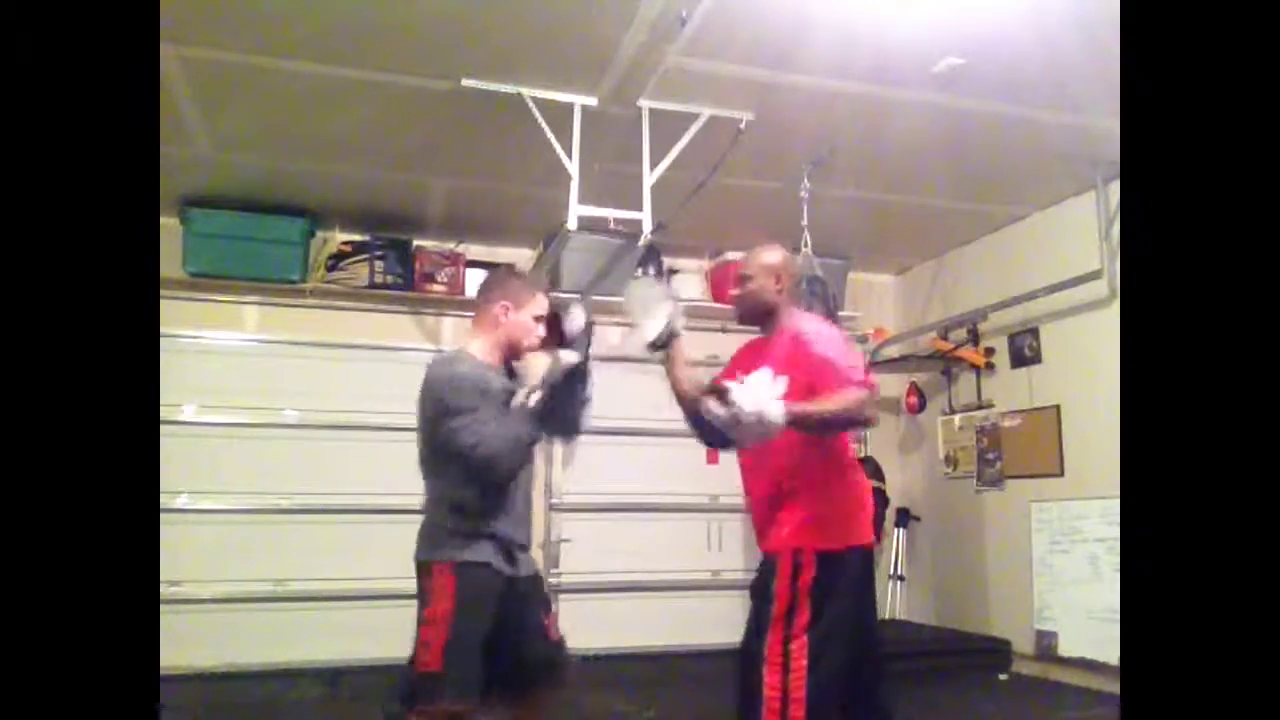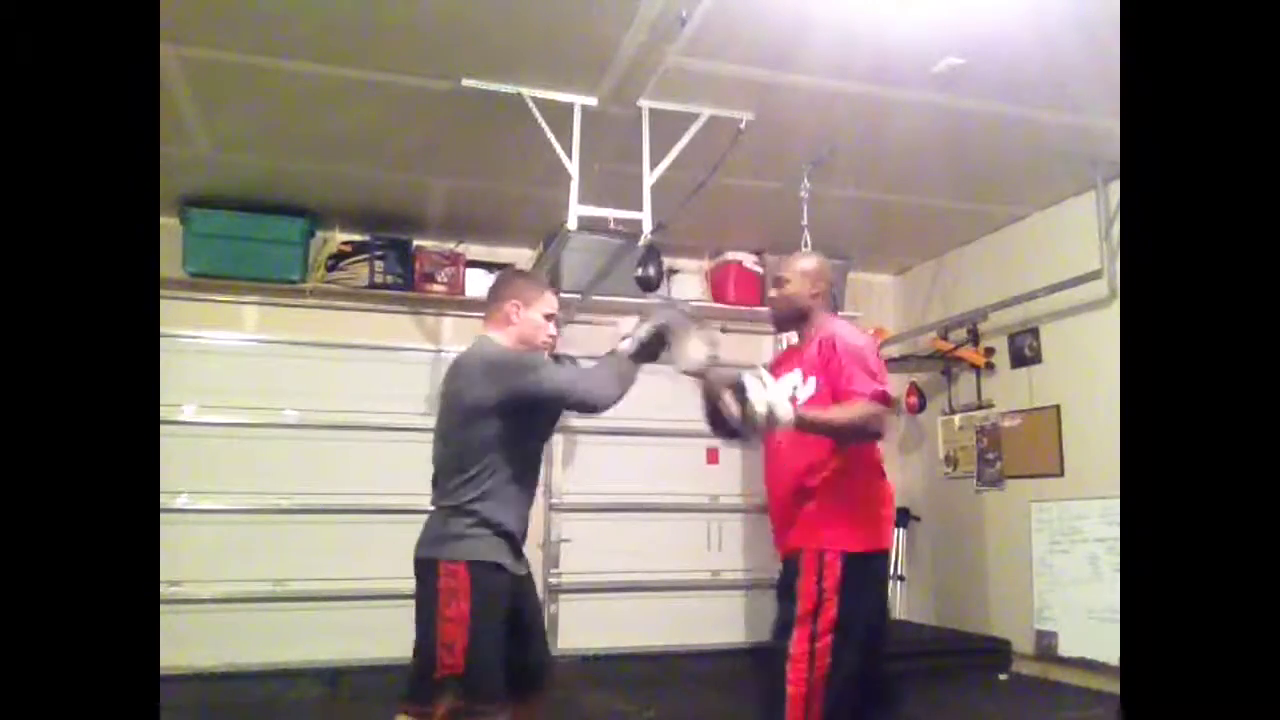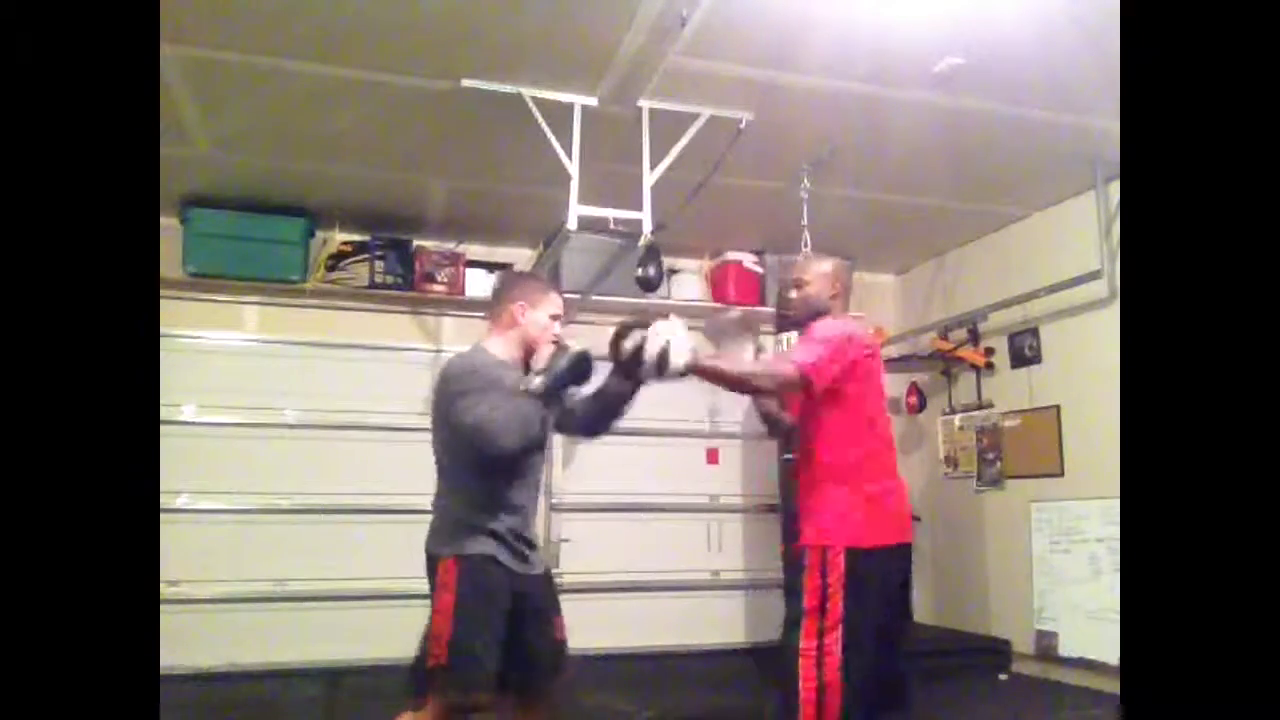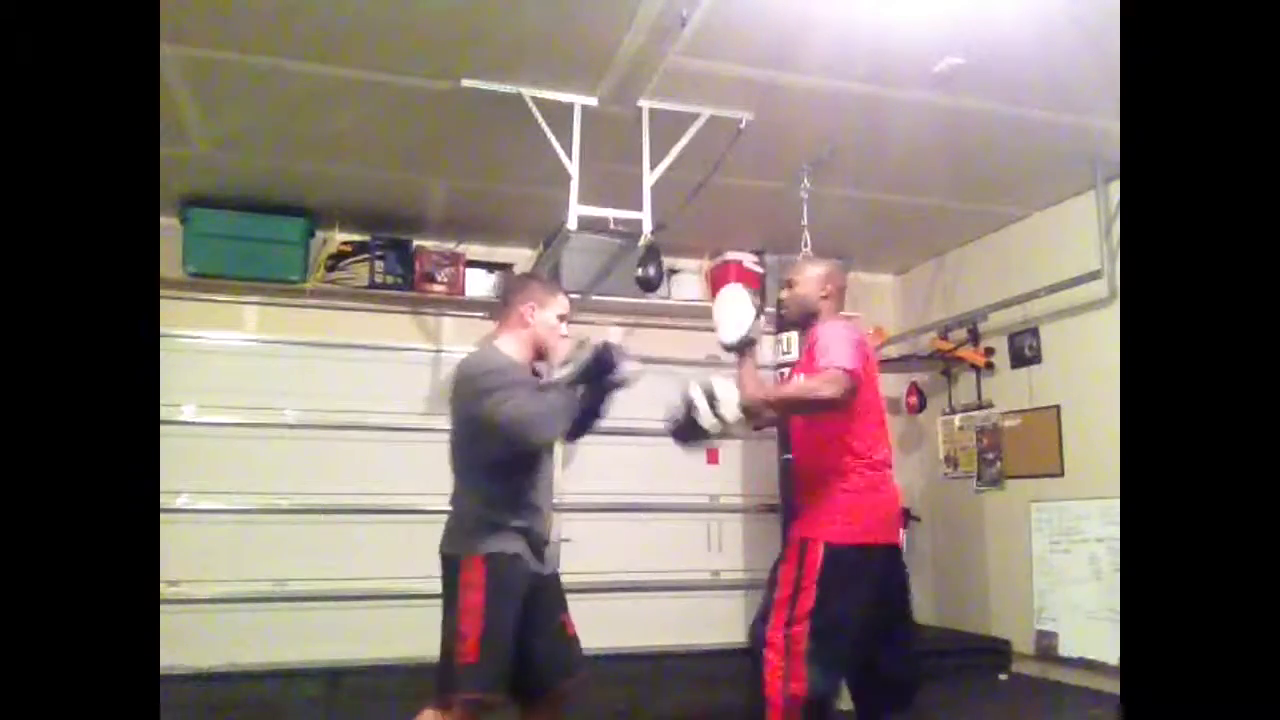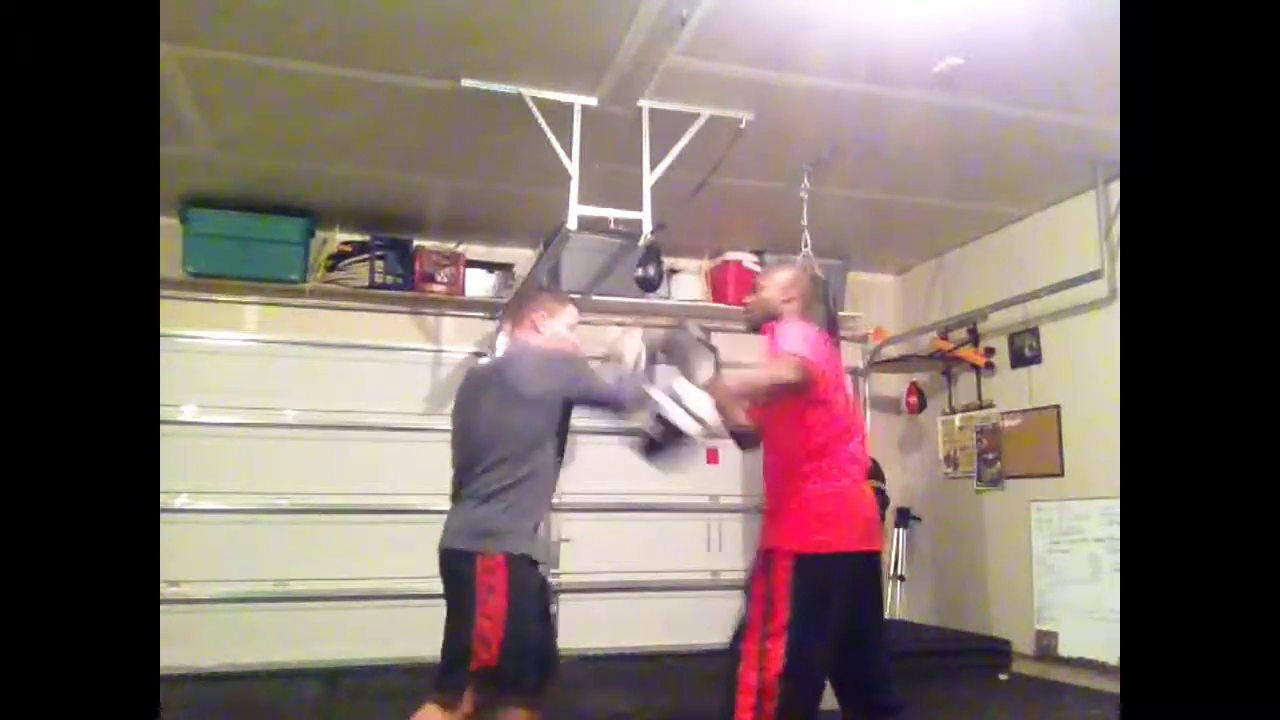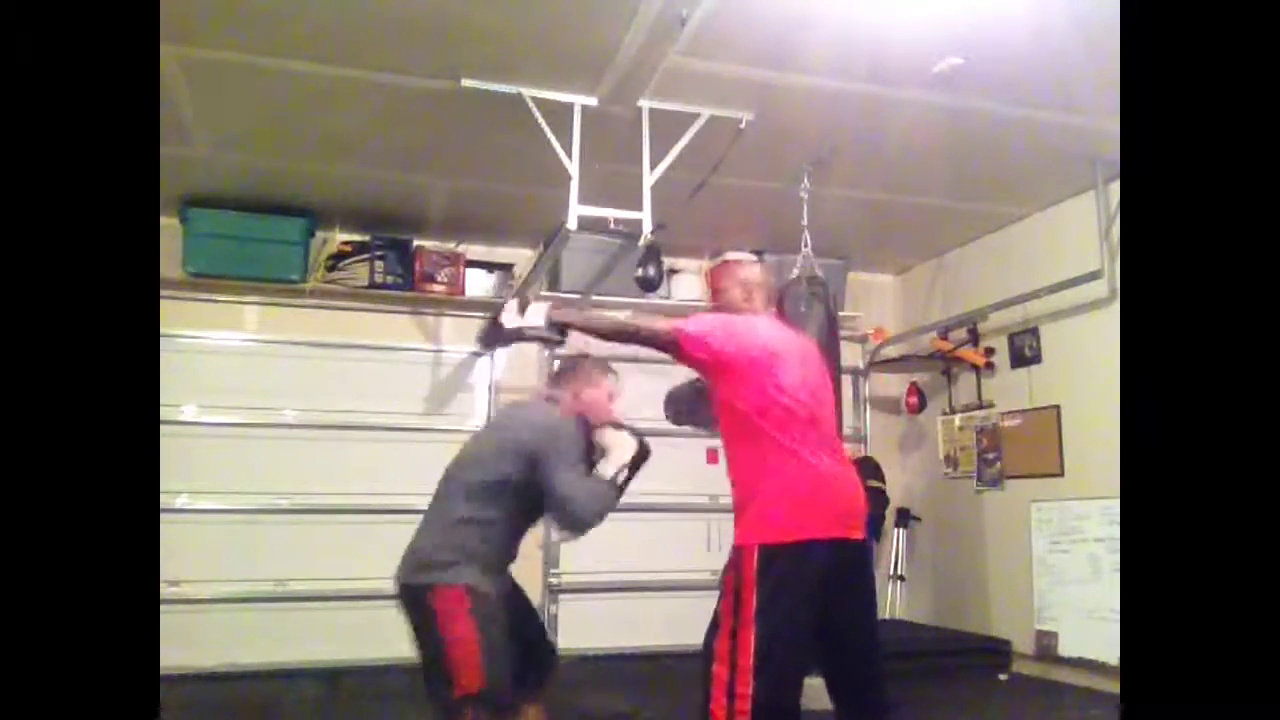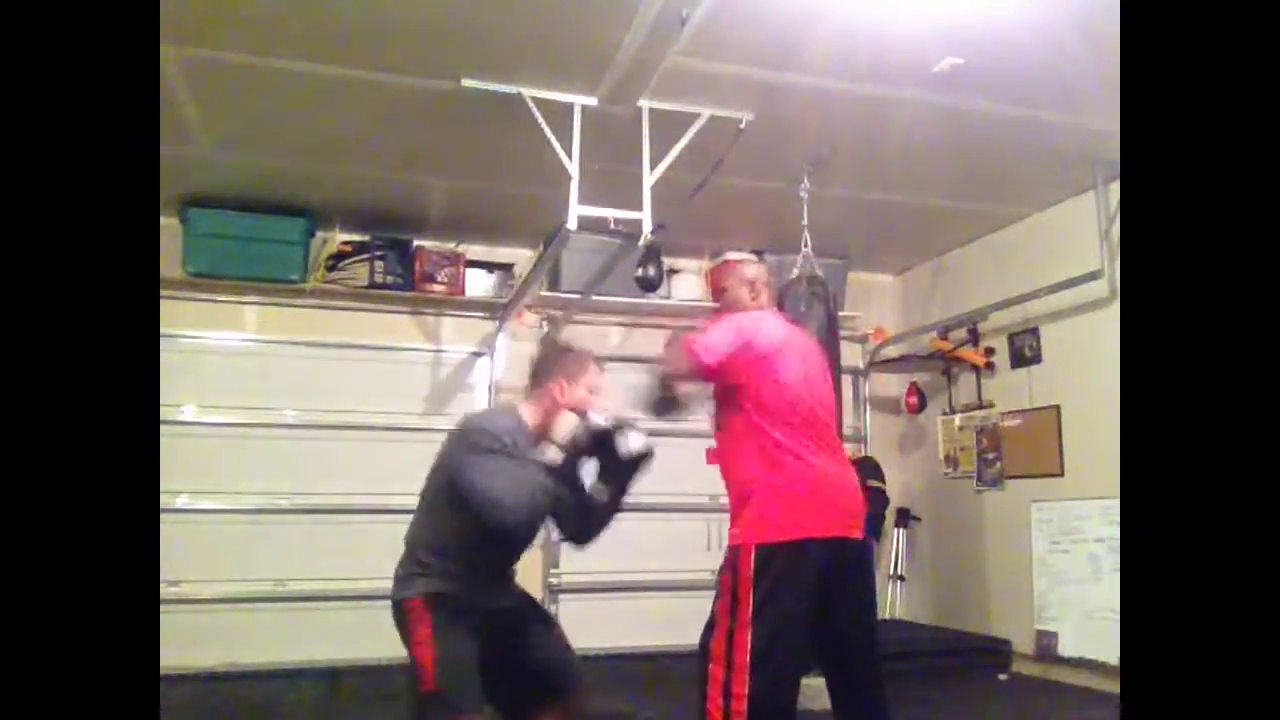
dt=0.2s
person 1, frame 1
left shoulder: (814, 335)
right shoulder: (751, 354)
left elbow: (861, 405)
right elbow: (700, 405)
left wrist: (781, 413)
right wrist: (670, 343)
left hip: (818, 525)
right hip: (830, 527)
left knee: (780, 665)
right knee: (848, 666)
person 1, frame 2
left shoulder: (844, 341)
right shoulder: (787, 360)
left elbow: (872, 419)
right elbow: (733, 418)
left wrist: (789, 414)
right wrist: (710, 377)
left hip: (840, 527)
right hip: (815, 532)
left knee: (805, 662)
right knee: (851, 665)
person 1, frame 3
left shoulder: (837, 333)
right shoulder: (823, 345)
left elbow: (777, 378)
right elbow: (794, 423)
left wrist: (689, 359)
left hip: (847, 525)
right hip: (869, 526)
left knee: (820, 660)
right knee: (871, 662)
person 1, frame 4
left shoulder: (834, 335)
right shoulder: (813, 352)
left elbow: (830, 390)
right elbow: (764, 415)
left wrist: (740, 395)
right wrist: (742, 353)
left hip: (841, 519)
right hip: (867, 519)
left knee: (785, 645)
right knee: (882, 660)
person 1, frame 5
left shoulder: (791, 334)
right shoulder: (803, 342)
left elbow: (787, 375)
right elbow: (751, 423)
left wrist: (709, 393)
right wrist: (707, 375)
left hip: (812, 527)
right hip: (850, 522)
left knee: (765, 664)
right knee: (860, 663)
person 1, frame 6
left shoulder: (732, 333)
right shoulder: (802, 344)
left elbow: (640, 330)
left wrist: (548, 316)
right wrist: (717, 406)
left hip: (784, 522)
right hip: (843, 514)
left knee: (748, 661)
right knee: (852, 663)
person 1, frame 7
left shoulder: (740, 331)
right shoulder: (801, 342)
left elbow: (676, 367)
left hip: (781, 521)
right hip: (841, 513)
left knee: (741, 666)
right knee: (854, 665)
person 2, frame 1
left shoulder: (506, 375)
right shoulder: (451, 377)
left elbow: (565, 425)
right elbow: (495, 457)
left wrist: (572, 357)
right wrist: (539, 393)
left hip: (511, 558)
right hip: (459, 559)
left knee: (537, 679)
person 2, frame 2
left shoulder: (503, 369)
right shoulder: (495, 364)
right elbow: (592, 392)
right wrist: (635, 346)
left hip: (500, 555)
right hip: (463, 555)
person 2, frame 3
left shoulder: (523, 376)
right shoulder: (468, 372)
left elbow: (585, 420)
right elbow: (502, 438)
left wrist: (624, 377)
right wrist: (542, 383)
left hip: (520, 555)
right hip: (469, 552)
left knee: (538, 682)
person 2, frame 4
left shoulder: (524, 375)
right shoulder: (483, 370)
left elbow: (569, 426)
right elbow: (534, 431)
left wrist: (596, 377)
right wrist: (571, 374)
left hip: (531, 552)
right hip: (484, 550)
left knee: (551, 680)
person 2, frame 5
left shoulder: (485, 375)
right shoulder: (549, 364)
right elbow: (622, 396)
right wrist: (640, 369)
left hip: (503, 546)
right hip: (491, 547)
left knee: (530, 676)
person 2, frame 6
left shoulder: (530, 419)
right shoulder: (555, 428)
right elbow: (579, 513)
left wrist: (607, 463)
right wrist: (617, 464)
left hip: (476, 574)
right hip: (447, 578)
left knee: (530, 678)
person 2, frame 7
left shoulder: (546, 446)
right shoulder: (485, 432)
left elbow: (581, 528)
right elbow: (508, 509)
left wrist: (617, 476)
right wrist: (556, 452)
left hip: (493, 591)
right hip: (434, 593)
